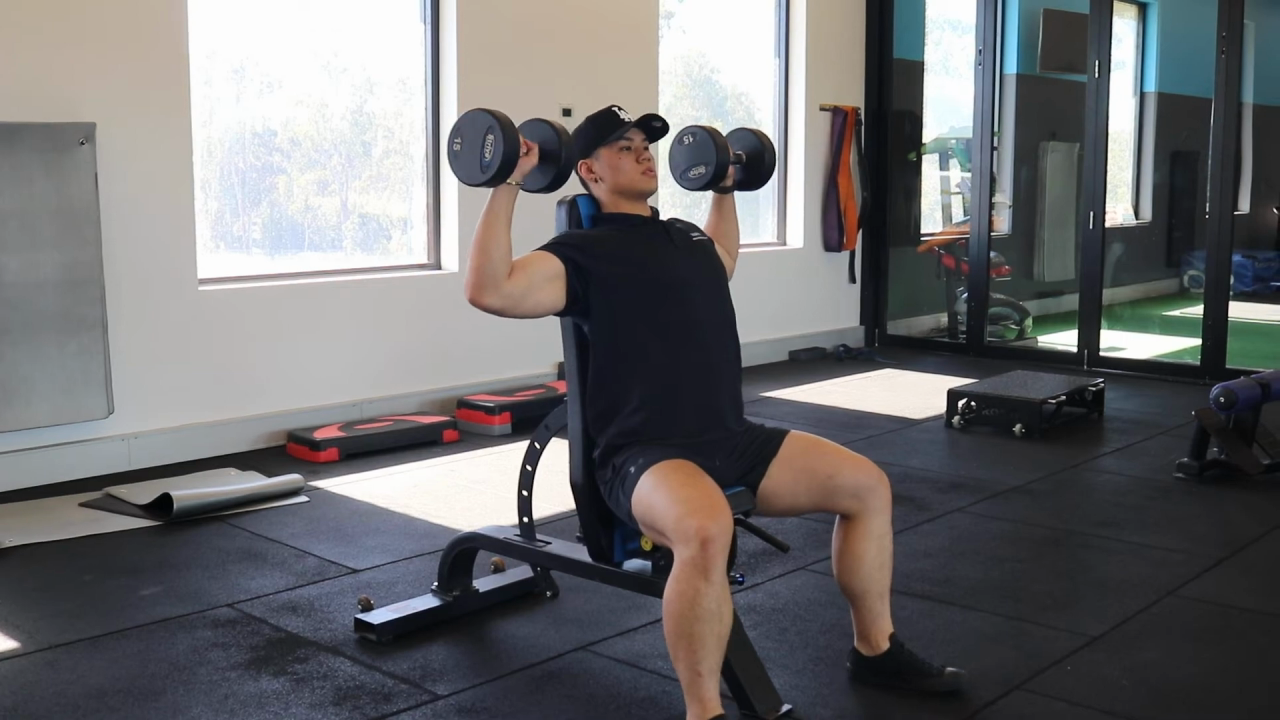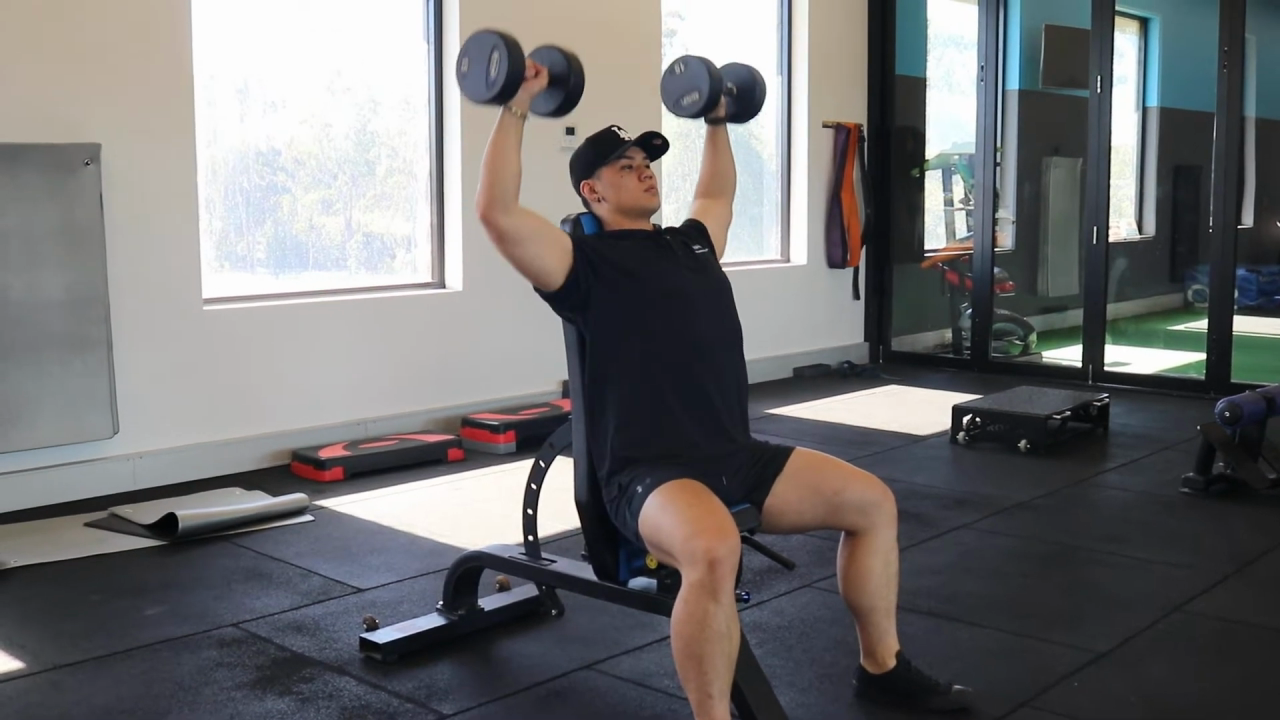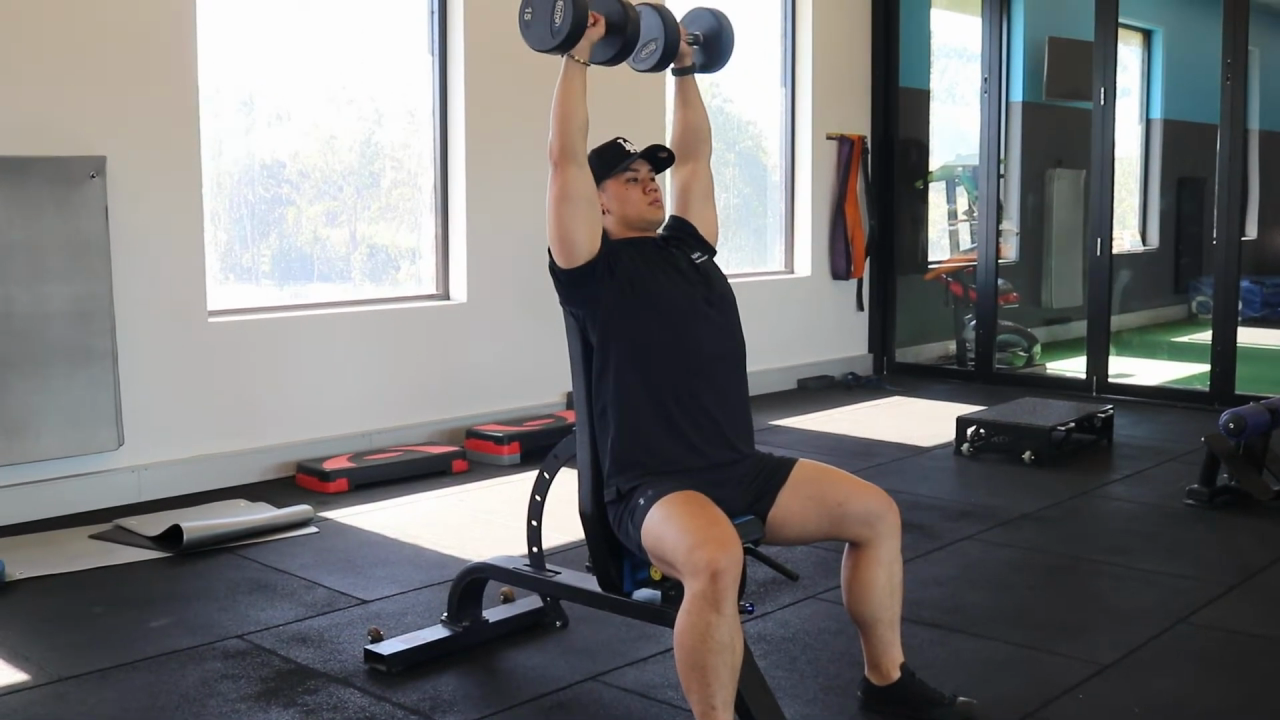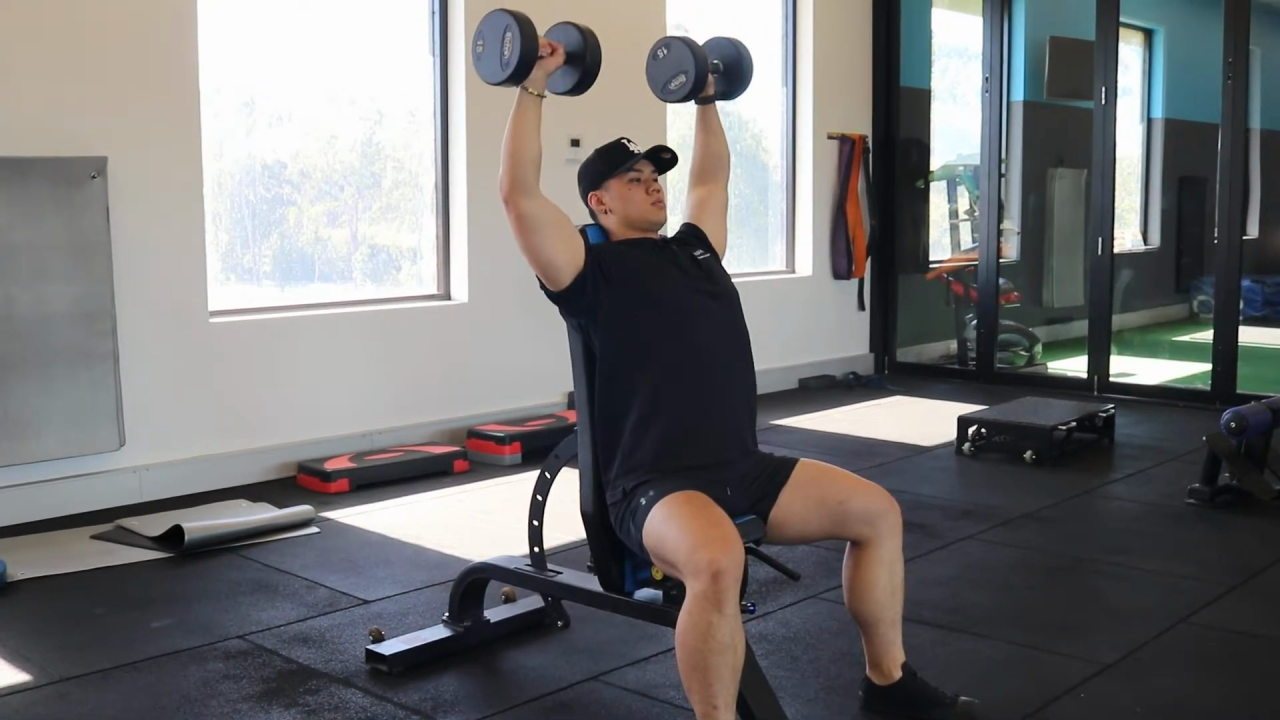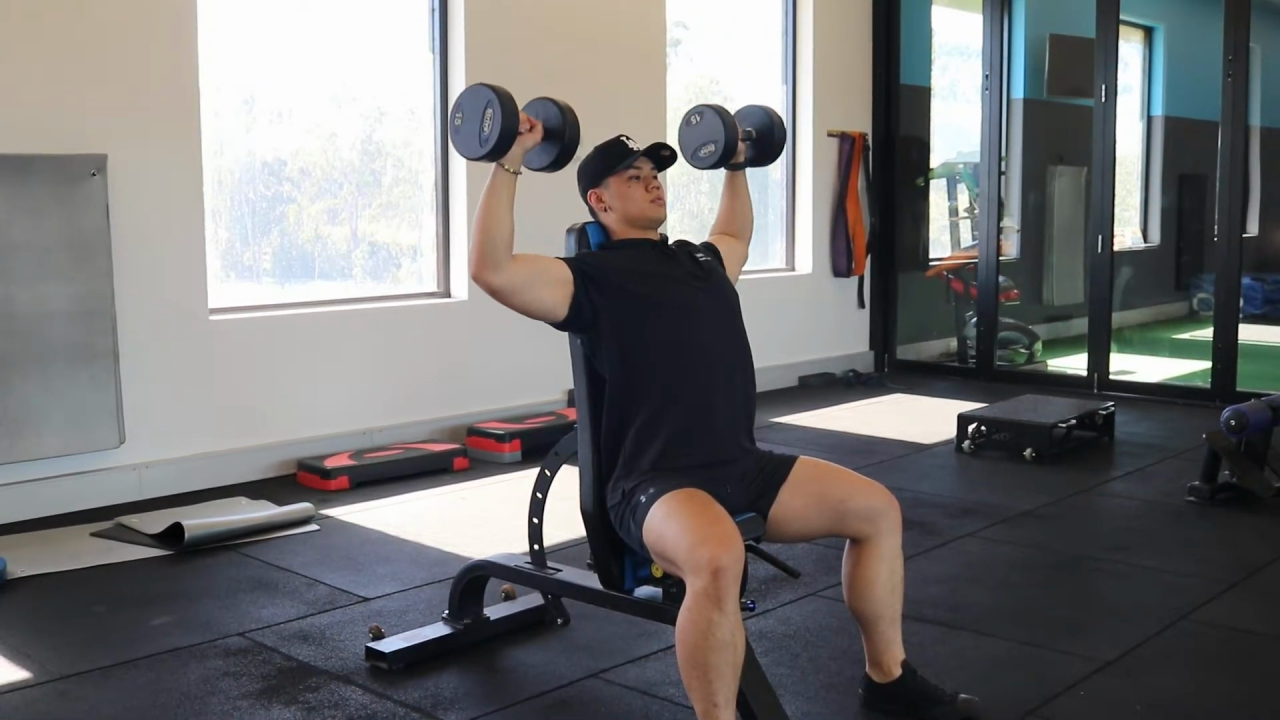
dt=1s
person 1, frame 1
left shoulder: (684, 236)
right shoulder: (586, 251)
left elbow: (723, 259)
right elbow: (488, 290)
left wrist: (724, 188)
right wrist: (507, 185)
left hip: (731, 437)
right hip: (647, 454)
left knee: (866, 486)
right knee: (705, 532)
left ankle: (876, 649)
person 1, frame 2
left shoulder: (687, 244)
right shoulder: (590, 264)
left elbow: (719, 193)
right elbow: (497, 213)
left wrist: (716, 122)
right wrist: (515, 108)
left hip: (737, 456)
right hip: (652, 471)
left knee: (872, 502)
right knee: (713, 552)
left ankle: (882, 666)
person 1, frame 3
left shoulder: (687, 245)
right shoulder: (597, 268)
left elbow: (695, 154)
right elbow: (566, 158)
left wrist: (684, 70)
right wrist: (579, 54)
left hip: (739, 467)
right hip: (655, 485)
left knee: (876, 513)
right knee: (716, 564)
person 1, frame 4
left shoulder: (692, 250)
right shoulder: (596, 273)
left elbow: (713, 178)
right elbow: (519, 193)
left wrist: (705, 100)
right wrist: (534, 87)
left hip: (743, 468)
right hip: (656, 484)
left knee: (877, 511)
right knee: (717, 562)
person 1, frame 5
left shoulder: (695, 258)
right shoulder: (595, 276)
left elbow: (735, 236)
right elbow: (491, 269)
left wrist: (735, 168)
right wrist: (509, 164)
left hip: (743, 465)
right hip: (657, 481)
left knee: (877, 509)
right knee: (717, 561)
